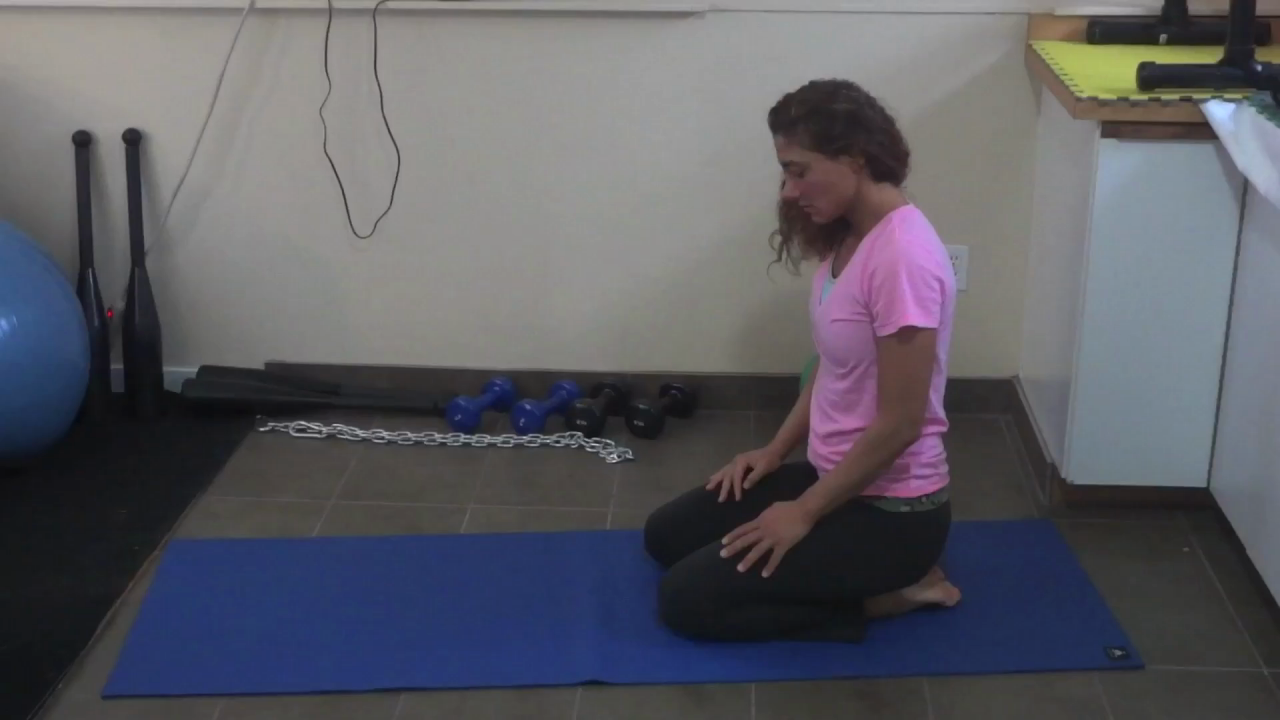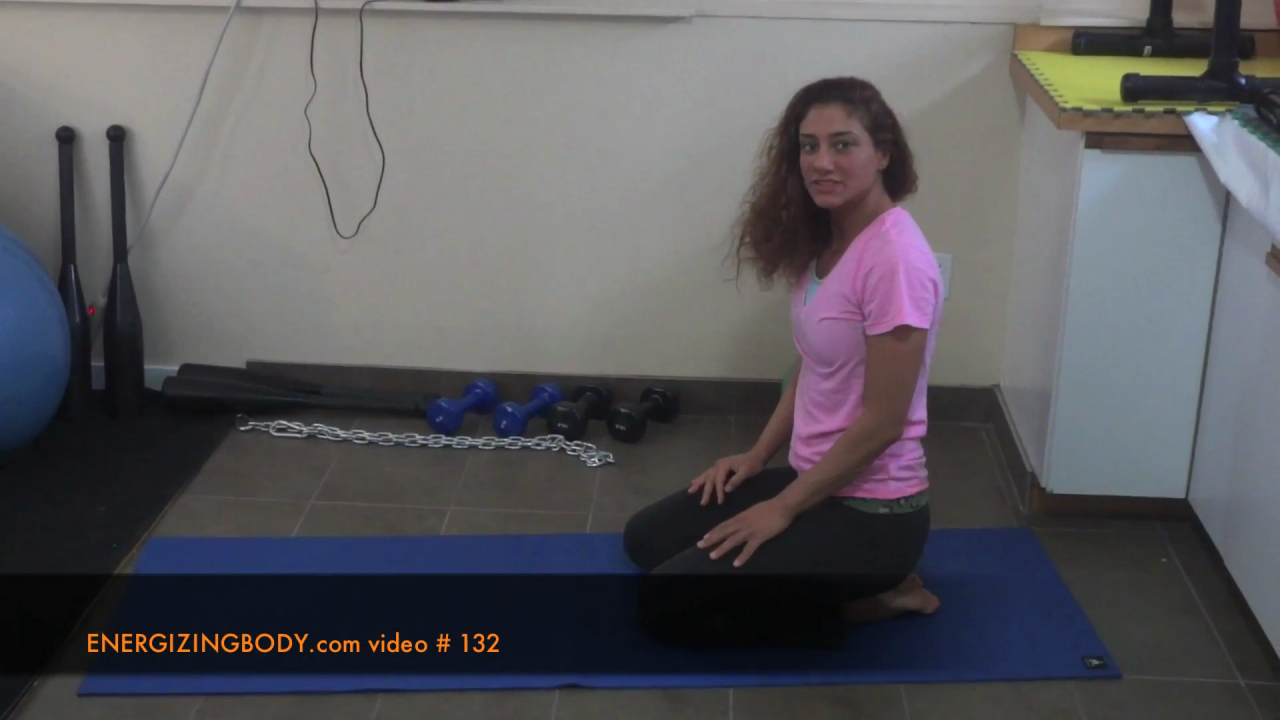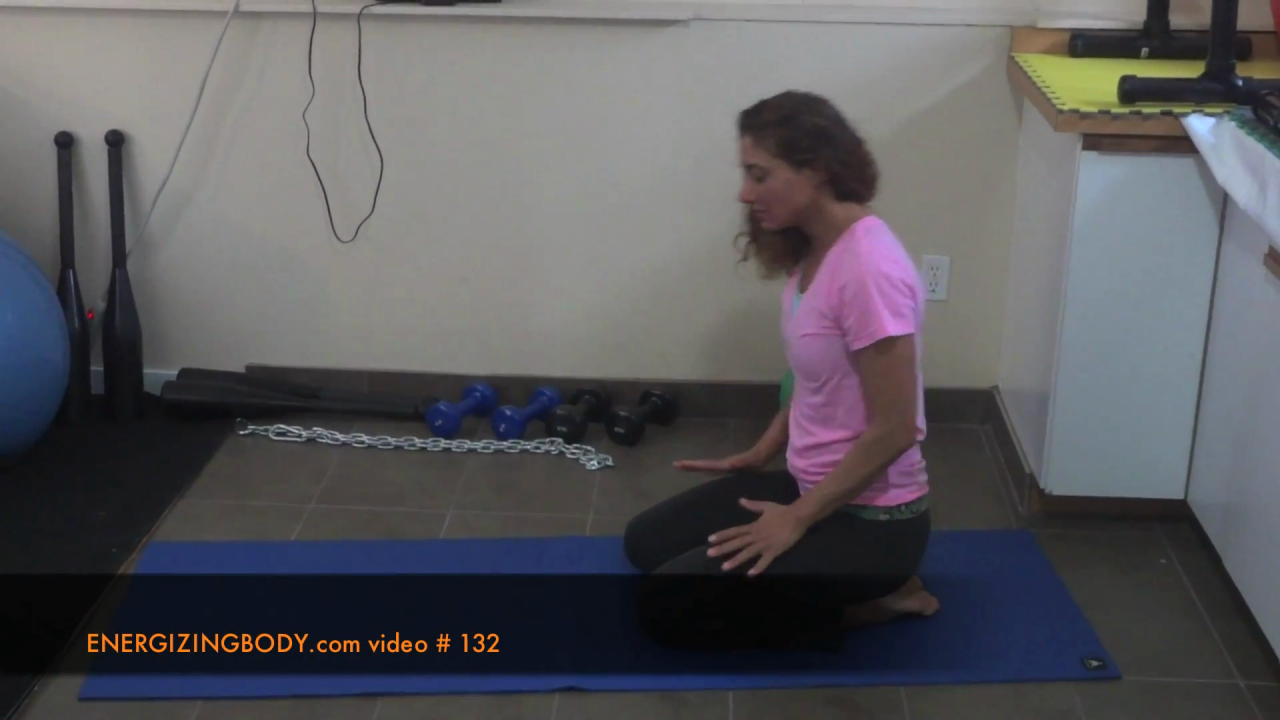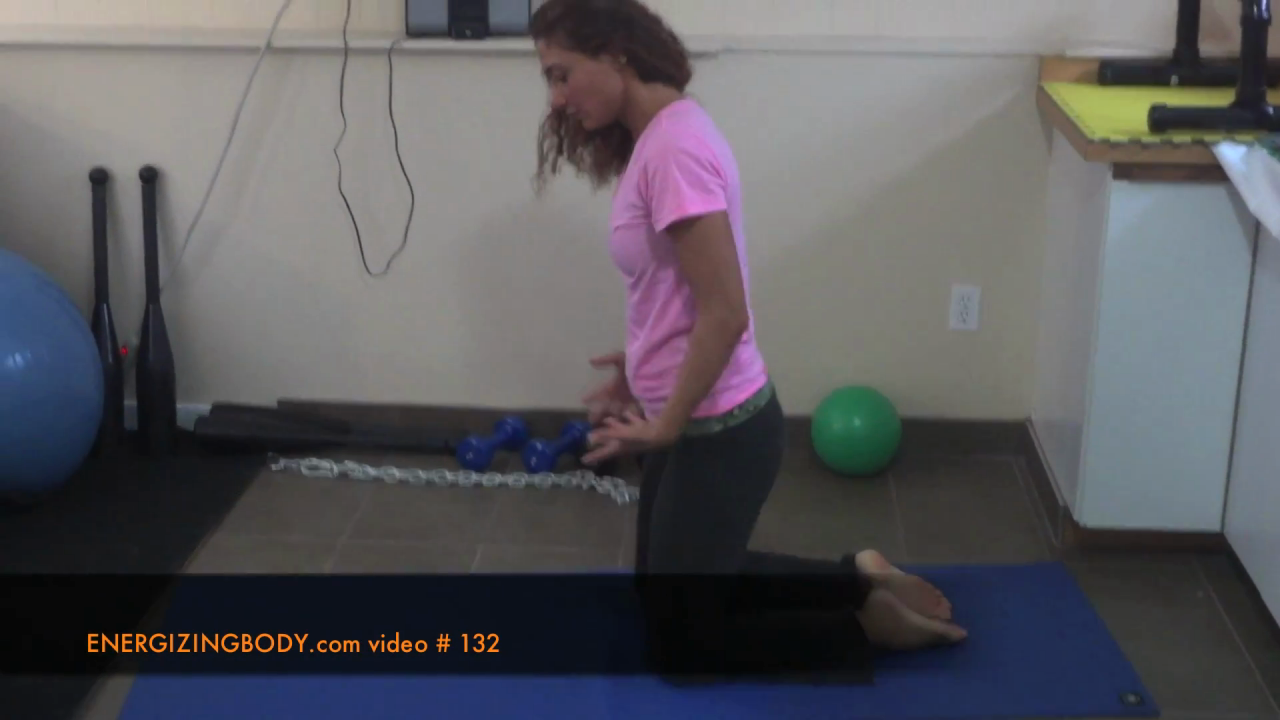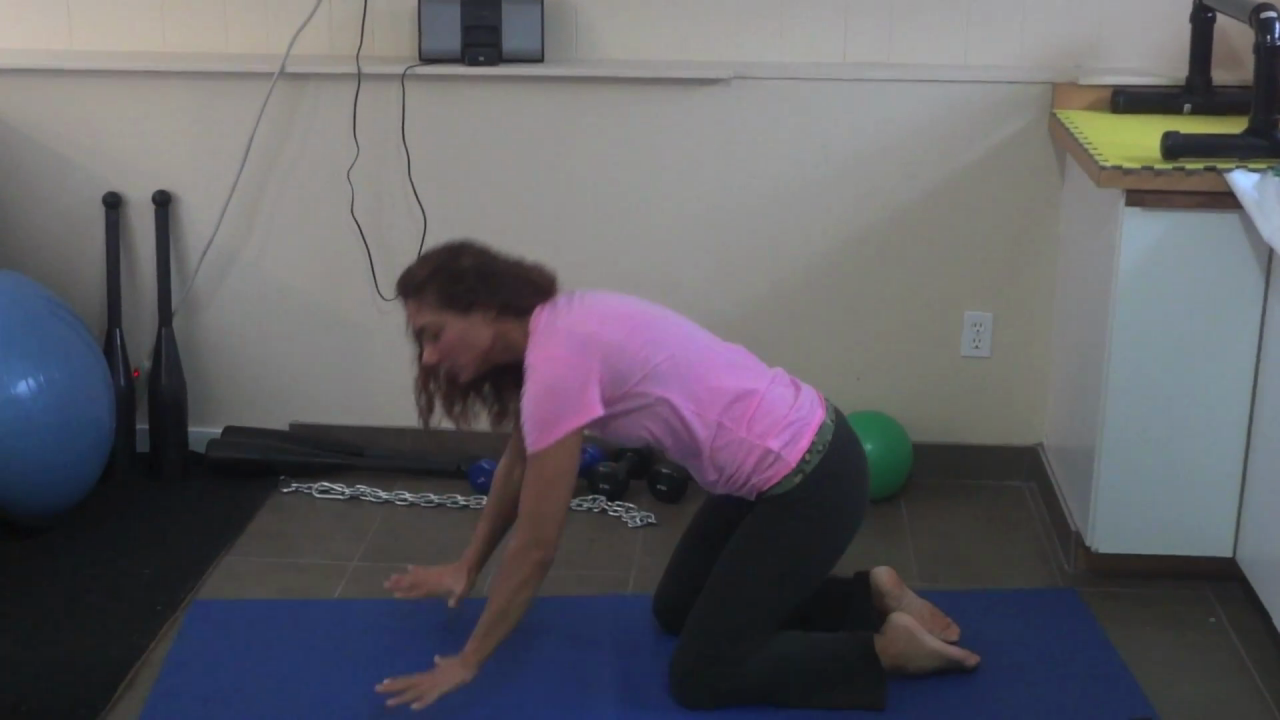
dt=1s
person 1, frame 1
left shoulder: (901, 258)
right shoulder: (850, 236)
left elbow: (900, 426)
left wrist: (806, 513)
right wrist: (774, 451)
left hip: (891, 508)
right hip: (837, 475)
left knee: (688, 600)
right knee: (667, 535)
left ankle: (891, 590)
right ankle: (875, 575)
person 1, frame 2
left shoulder: (895, 259)
right shoulder: (826, 241)
left elbow: (883, 422)
left wrist: (784, 509)
right wrist: (757, 457)
left hip: (872, 511)
right hip: (819, 477)
left knee: (669, 605)
right knee: (646, 539)
left ankle: (872, 594)
right ankle: (853, 579)
person 1, frame 3
left shoulder: (866, 270)
right shoulder: (818, 248)
left elbow: (891, 432)
left wrist: (797, 520)
right wrist: (760, 455)
left hip: (872, 519)
right hip: (821, 482)
left knee: (667, 607)
right knee: (646, 542)
left ankle: (862, 598)
right ankle: (857, 580)
person 1, frame 4
left shoulder: (674, 148)
right shoulder: (661, 136)
left elbow: (725, 313)
left wrist: (671, 422)
right wrist: (642, 371)
left hip: (715, 431)
right hip: (689, 419)
left knee: (685, 648)
right knee: (667, 588)
left ankle: (869, 624)
right ankle: (857, 580)
person 1, frame 5
left shoulder: (558, 361)
right shoulder: (550, 327)
left elbow: (537, 546)
right elbow: (517, 464)
left wrist: (467, 662)
right wrist: (466, 566)
left hip: (811, 480)
right hip: (783, 460)
left knee: (701, 675)
right knee: (674, 608)
left ankle: (888, 644)
right ankle: (871, 594)
